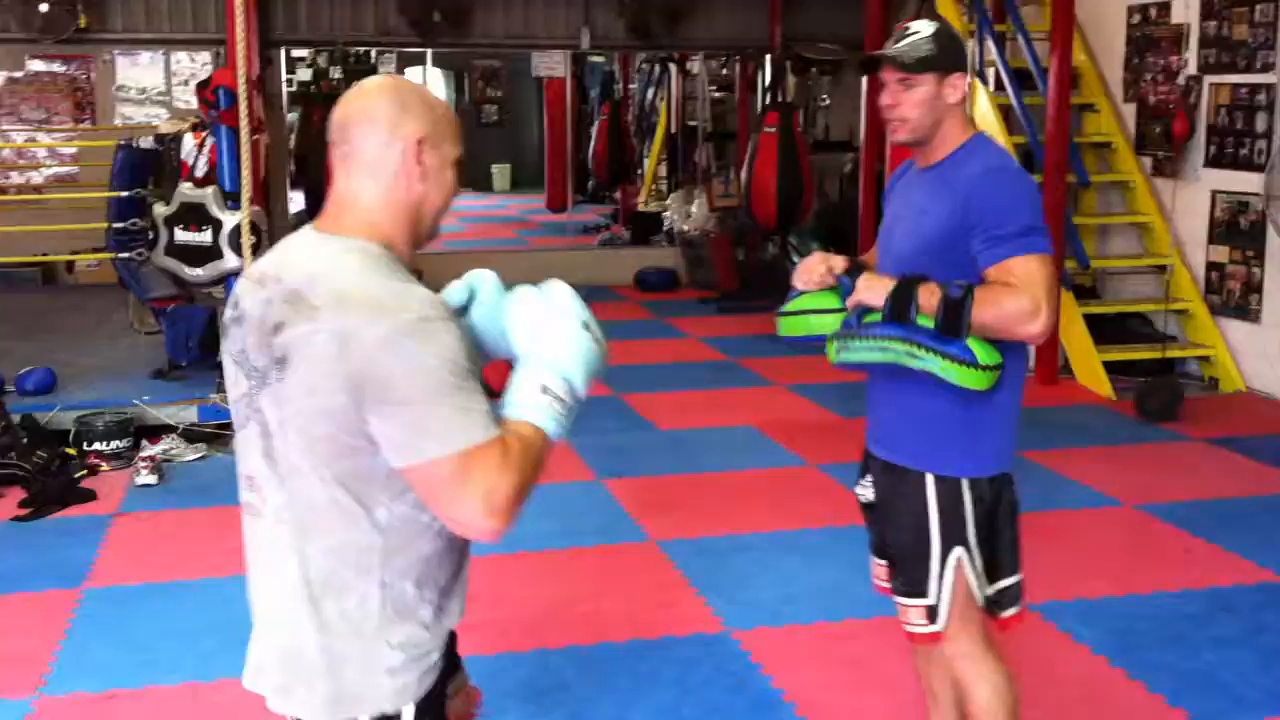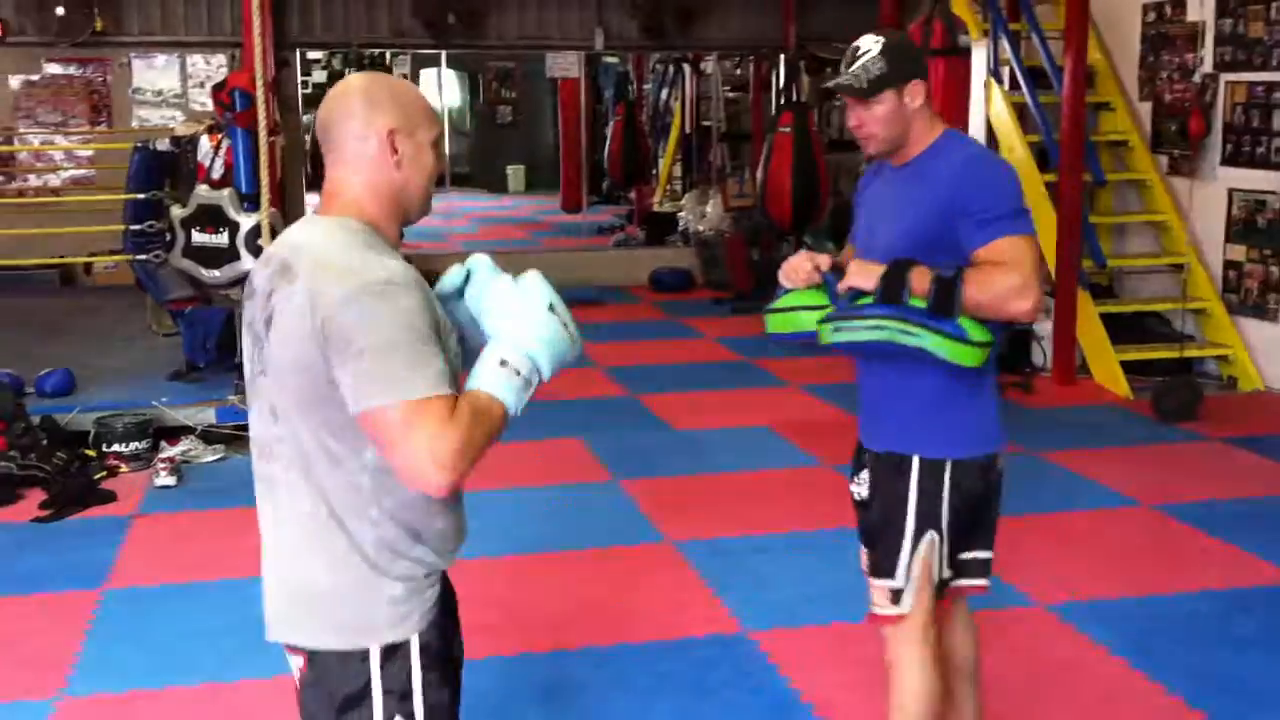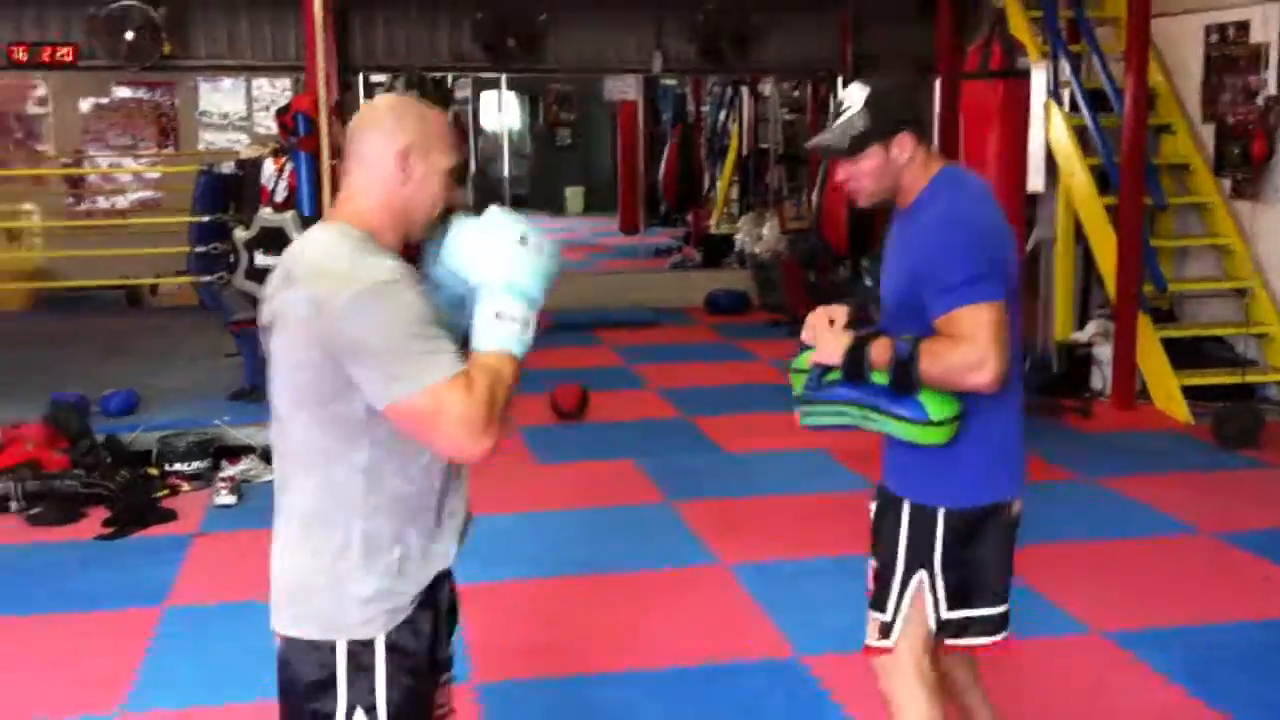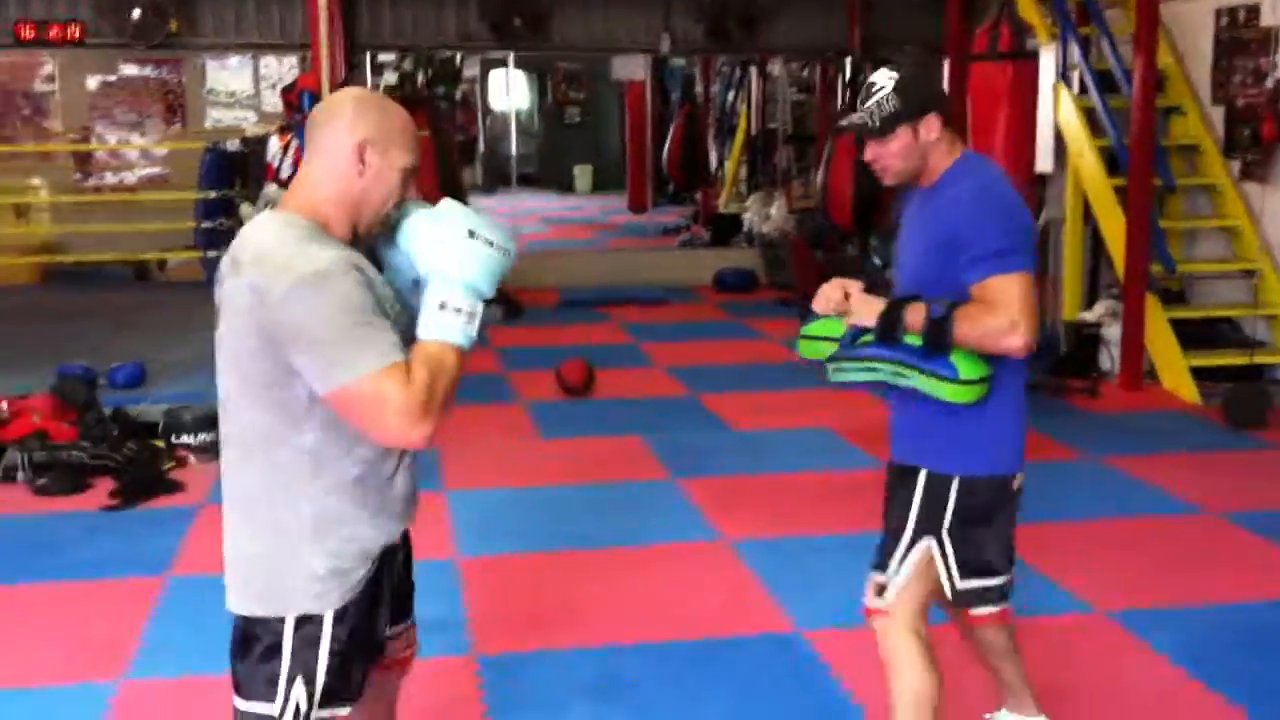
dt=0.4s
person 1, frame 1
left shoulder: (993, 182)
right shoulder: (907, 178)
left elbow: (1030, 311)
left wrist: (908, 296)
right wrist: (845, 269)
left hip: (953, 450)
right hip: (897, 436)
left knee: (952, 633)
right knee: (928, 617)
person 1, frame 2
left shoulder: (974, 174)
right shoulder: (876, 177)
left elbow: (1019, 291)
left wrist: (901, 279)
right wrist: (825, 266)
left hip: (939, 433)
right hip: (887, 424)
left knee: (906, 616)
right knee: (941, 600)
person 1, frame 3
left shoulder: (951, 224)
right shoulder: (930, 204)
left elbow: (977, 363)
left wrist: (866, 351)
right wrist: (854, 321)
left hip: (953, 471)
right hip: (937, 463)
left knee: (899, 656)
right knee: (933, 632)
person 1, frame 4
left shoulder: (978, 203)
right shoulder: (926, 194)
left elbow: (1011, 330)
left wrist: (896, 314)
right wrist: (860, 294)
left hip: (957, 447)
right hip: (940, 436)
left knee: (894, 613)
right knee: (966, 593)
person 2, frame 1
left shoulder: (273, 274)
right shoulder: (396, 319)
right elbow: (483, 507)
left wrist: (453, 340)
right wrist: (551, 374)
left hip: (312, 605)
right hip: (361, 648)
person 2, frame 2
left shoulder: (300, 252)
right shoulder: (364, 284)
right elbow: (433, 460)
left wrist: (447, 314)
right wrist: (516, 356)
left hip: (331, 575)
right hip: (365, 599)
person 2, frame 3
left shoulder: (327, 259)
right shoulder: (364, 287)
left elbow: (413, 368)
right elbow: (470, 431)
left wrist: (465, 292)
right wrist: (510, 300)
left hip: (397, 567)
right hip: (361, 593)
person 2, frame 4
left shoulder: (291, 244)
right shoulder: (307, 273)
left elbow: (366, 352)
right elbow: (408, 417)
left wrist: (416, 275)
right wrist: (457, 293)
left hip: (355, 535)
right hip: (309, 564)
left knee: (379, 669)
